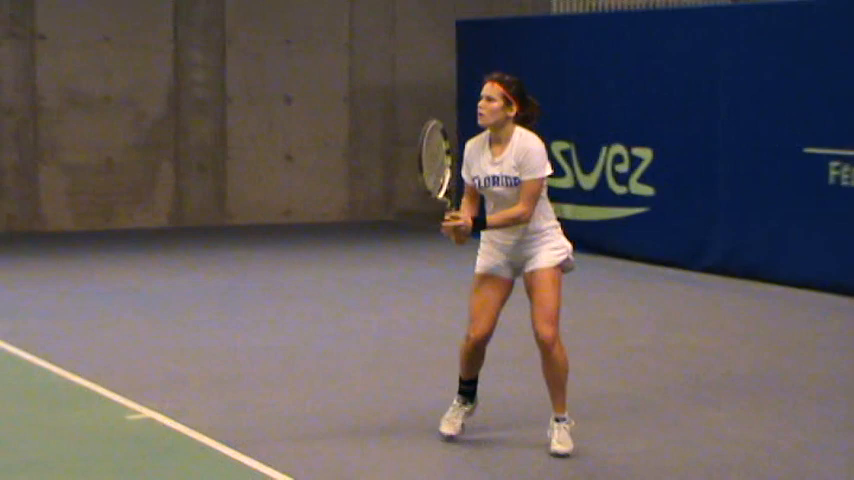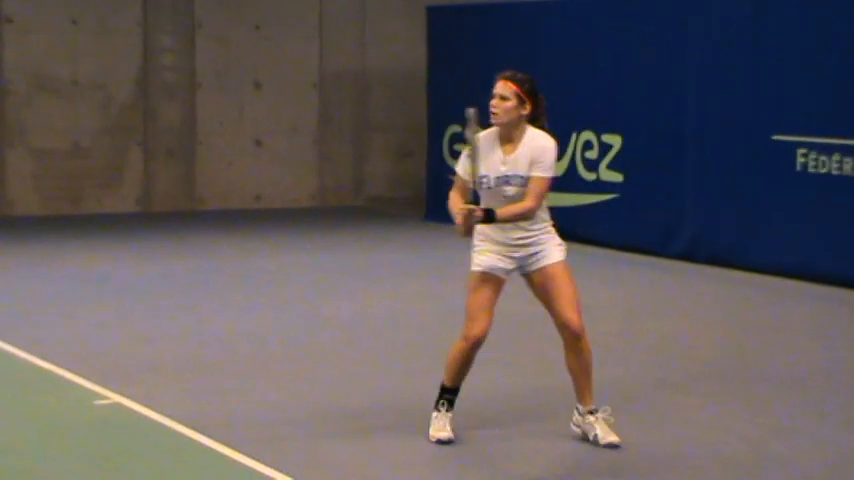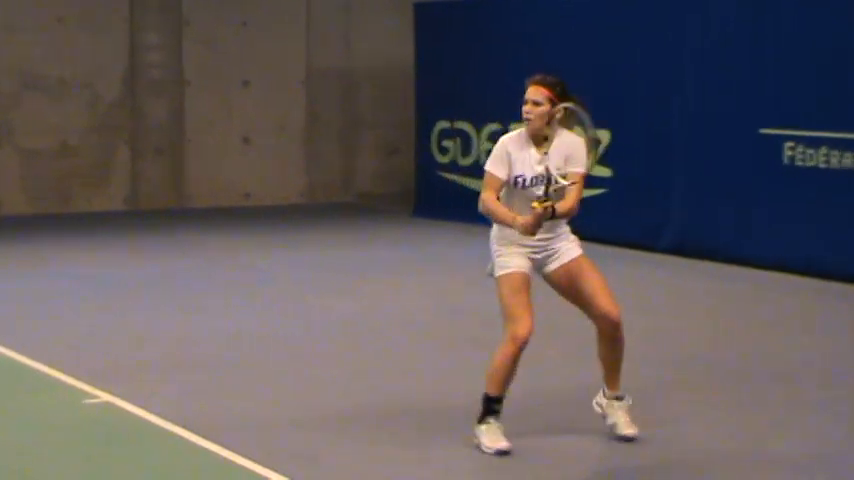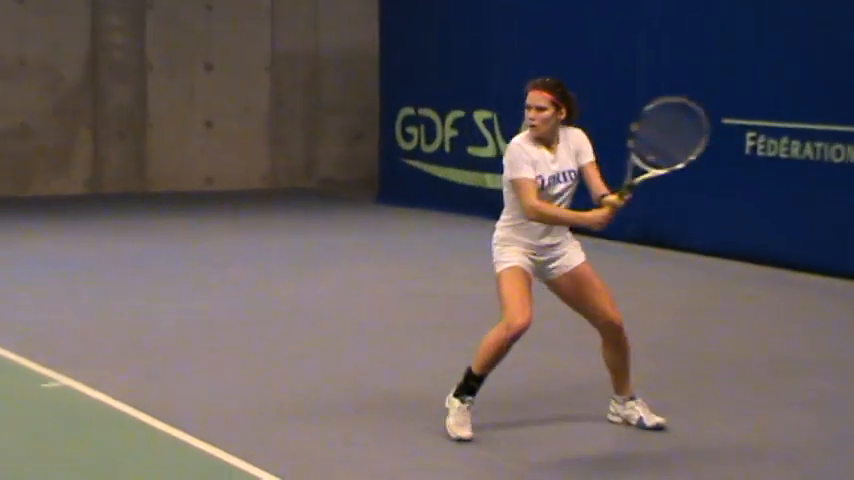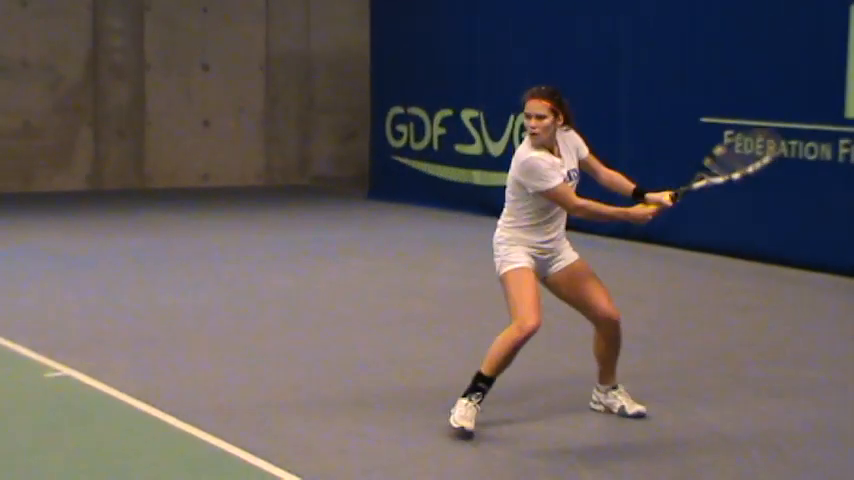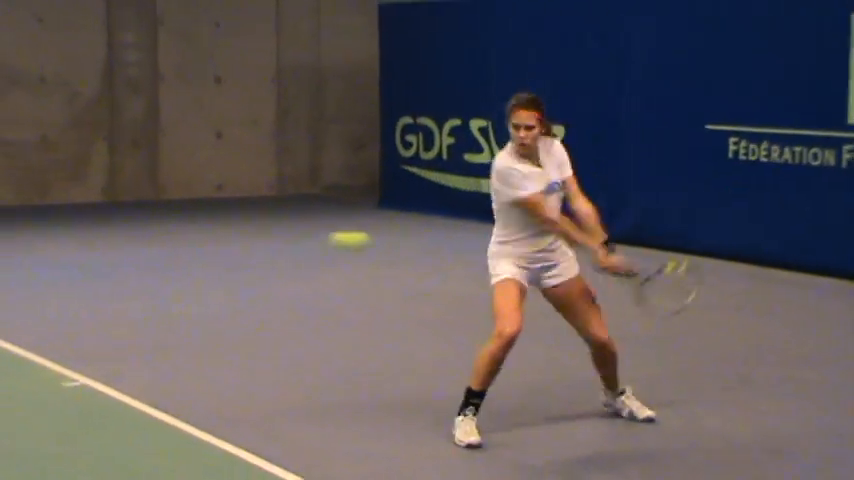
dt=0.2s
person 1, frame 1
left shoulder: (531, 146)
right shoulder: (473, 147)
left elbow: (523, 211)
right elbow: (470, 201)
left wrist: (474, 225)
right wrist: (458, 223)
left hip: (540, 245)
right hip: (496, 247)
left knee: (546, 335)
right knee: (478, 334)
left ankle: (559, 420)
right ankle: (464, 400)
person 1, frame 2
left shoulder: (543, 144)
right shoulder: (479, 143)
left elbow: (532, 205)
right elbow: (457, 194)
left wrist: (489, 214)
right wrist: (462, 217)
left hip: (540, 245)
right hip: (493, 246)
left knee: (573, 327)
right knee: (474, 334)
left ankle: (588, 414)
right ankle: (443, 406)
person 1, frame 3
left shoulder: (572, 143)
right shoulder: (508, 144)
left elbow: (571, 197)
right elbow: (487, 202)
left wrist: (552, 209)
right wrist: (519, 220)
left hip: (557, 244)
right hip: (512, 248)
left knee: (610, 318)
right knee: (519, 334)
left ankle: (612, 398)
right ankle: (488, 419)
person 1, frame 4
left shoulder: (575, 138)
right shoulder: (520, 148)
left elbow: (597, 185)
right elbow: (532, 208)
left wrist: (610, 199)
right wrist: (587, 219)
left hip: (560, 249)
right hip: (516, 247)
left knee: (612, 323)
right knee: (516, 323)
left ankle: (624, 401)
right ankle: (461, 400)
person 1, frame 5
left shoulder: (568, 138)
right shoulder: (530, 159)
left elbow: (601, 172)
right elbow: (574, 205)
left wrist: (645, 196)
right wrist: (631, 212)
left hip: (554, 248)
right hip: (517, 247)
left knee: (608, 316)
right knee: (527, 324)
left ankle: (606, 391)
right ankle: (470, 399)
person 1, frame 6
left shoulder: (554, 149)
right shoulder: (505, 165)
left elbow: (579, 203)
right elbow: (548, 218)
left wrist: (602, 245)
right wrist: (599, 252)
left hip: (553, 258)
right hip: (510, 258)
left knee: (599, 337)
right knee: (506, 333)
left ankle: (616, 395)
right ankle: (467, 412)
